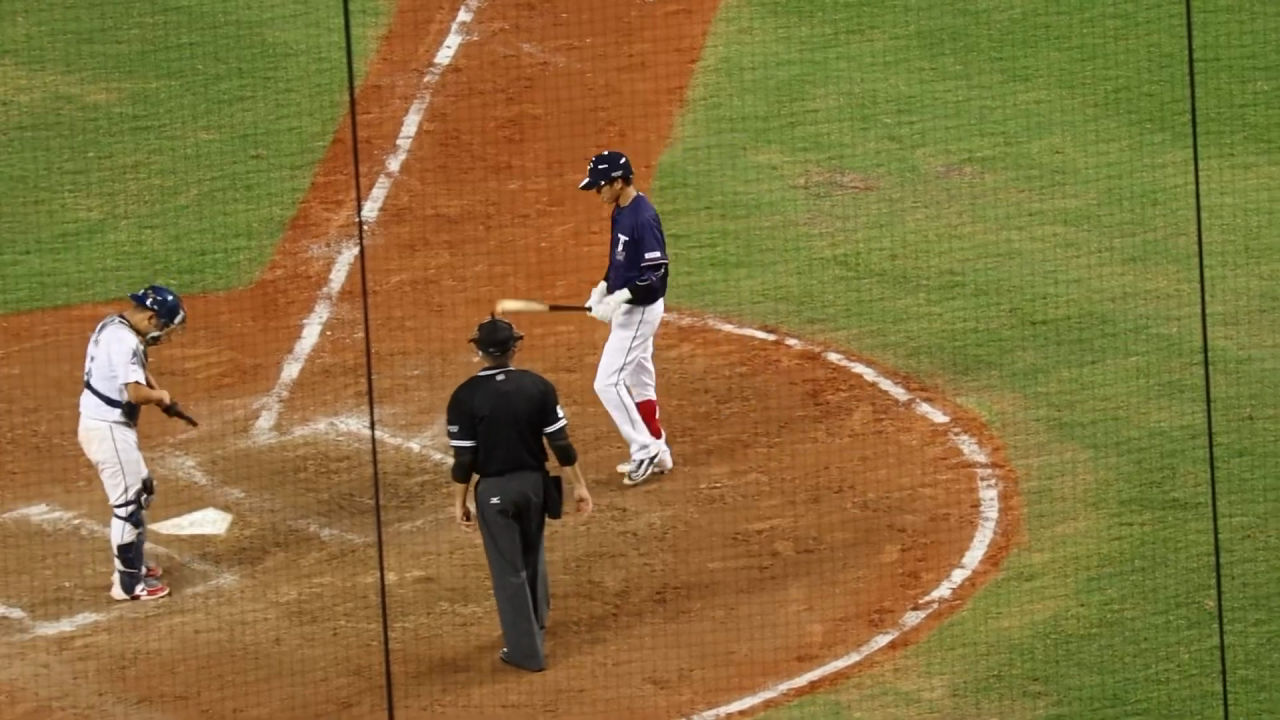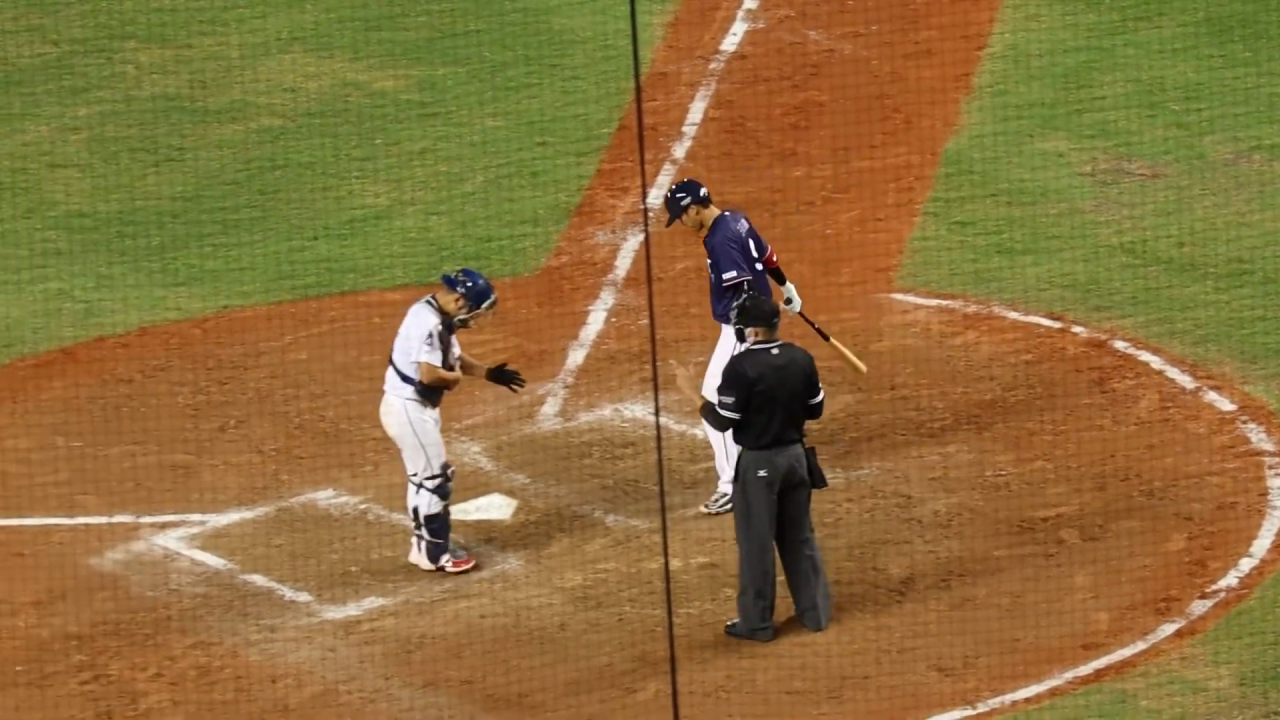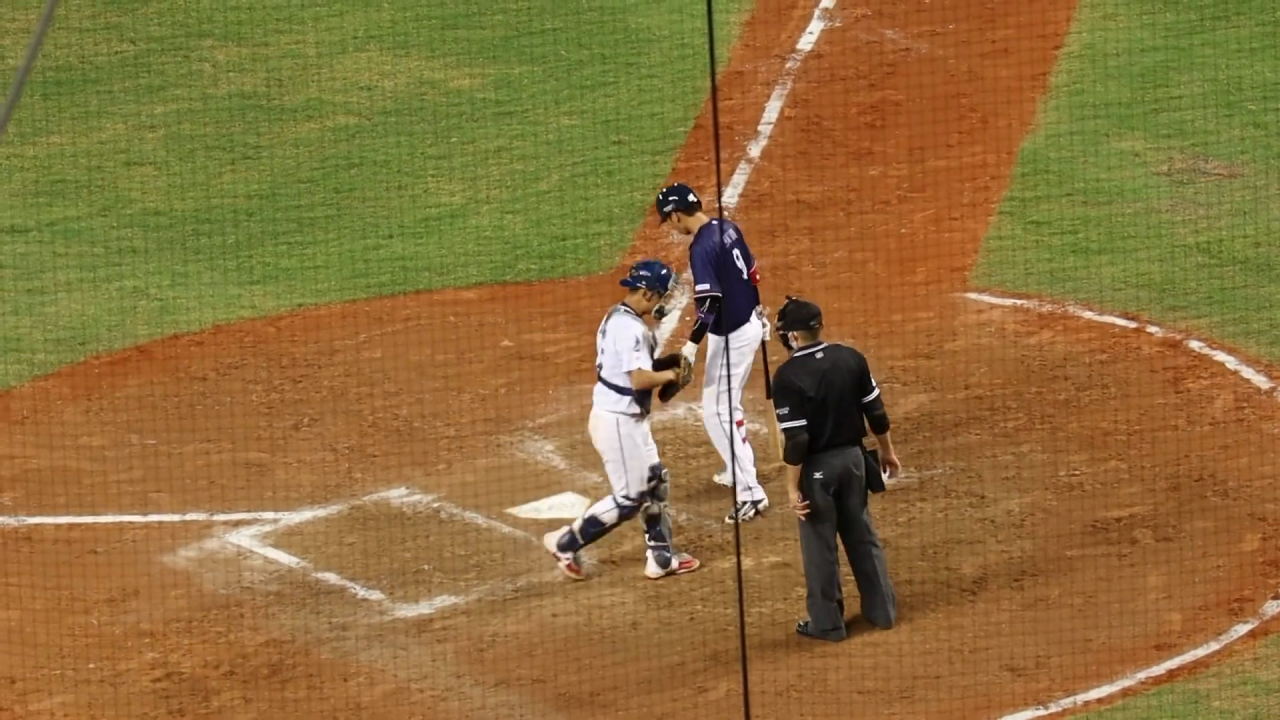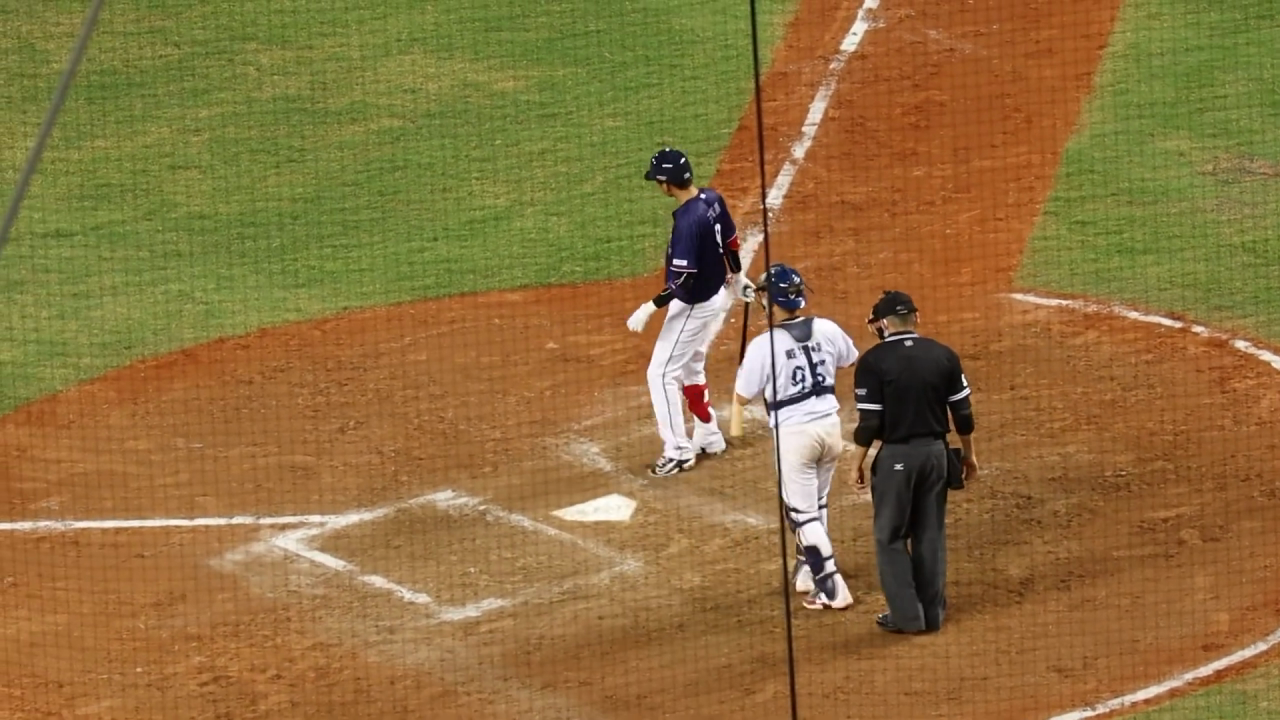
dt=1s
person 1, frame 1
left shoulder: (466, 396)
right shoulder: (538, 386)
left elbow: (464, 458)
right elbow: (560, 442)
left wrist: (460, 502)
right wrist: (578, 485)
left hip: (495, 489)
right hip: (534, 482)
left knee: (509, 570)
right knee: (532, 559)
left ankle: (526, 650)
right ankle: (533, 626)
person 1, frame 2
left shoulder: (740, 366)
right shoulder: (802, 359)
left elbow: (723, 422)
right elbow: (815, 409)
left wrist: (691, 392)
left hip: (759, 463)
right hip: (795, 456)
left knee: (756, 543)
right knee: (800, 537)
left ankle: (756, 622)
right ankle: (815, 611)
person 1, frame 3
left shoulder: (788, 376)
right shoulder: (851, 358)
left elbow: (796, 439)
right elbow: (876, 411)
left wrist: (793, 487)
right wrist: (887, 451)
left hip: (817, 467)
right hip: (853, 457)
left knee: (820, 546)
right knee: (861, 536)
left ankle: (827, 622)
right ankle: (882, 609)
person 1, frame 4
left shoulder: (873, 360)
right shoulder: (943, 355)
left elbow: (869, 421)
right elbow: (962, 412)
left wrist: (858, 462)
right wrist: (968, 453)
left hip: (896, 455)
right hip: (935, 452)
left knee: (890, 537)
right knee: (931, 534)
left ankle: (906, 614)
right ankle: (931, 612)
person 2, frame 1
left shoulder: (643, 216)
right shoulder: (621, 210)
left elbow: (657, 271)
left wrist: (619, 297)
right wrist: (604, 288)
left hip: (639, 310)
right hip: (624, 309)
left knee: (608, 383)
right knee: (640, 382)
left ankle: (646, 447)
right ankle: (655, 451)
person 2, frame 2
left shoulder: (720, 237)
right shoulder: (735, 219)
left elbow: (741, 288)
right elbow: (766, 254)
left wrist: (745, 338)
right wrist: (786, 287)
left knee: (715, 400)
left ankle: (731, 483)
person 2, frame 3
left shoulder: (702, 247)
right shoulder: (727, 227)
left elbow: (709, 305)
right elbow: (751, 272)
left wrist: (690, 347)
right wrist: (758, 312)
left hip: (730, 336)
right hip: (748, 325)
left knee: (718, 413)
right knee: (726, 405)
left ankle: (751, 491)
right ankle: (740, 472)
person 2, frame 4
left shoulder: (687, 221)
right shoulder: (713, 199)
left elbow: (682, 280)
right elbow: (731, 243)
left wrist: (649, 307)
right wrist: (737, 276)
left hip: (693, 305)
right hip: (713, 295)
left knee: (661, 373)
right knee: (690, 368)
left ankle: (678, 450)
right ankle: (708, 437)
person 3, frame 1
left shoulder: (112, 325)
right shoulder: (125, 340)
left elbow: (138, 376)
right elbow: (137, 393)
left wrist: (165, 402)
right wrist: (162, 396)
left hip: (100, 424)
right hip: (109, 428)
left knee: (140, 491)
right knee: (129, 503)
left ankle: (130, 564)
right ankle: (128, 581)
person 3, frame 2
left shoulder: (437, 316)
right shoulder: (427, 320)
left elbow: (455, 358)
right elbow: (429, 374)
left wrist: (490, 374)
right wrist: (455, 378)
left hip: (417, 406)
right hip: (408, 408)
left knee: (421, 476)
right knee: (436, 477)
left ankle: (423, 545)
right ankle: (437, 552)
person 3, frame 3
left shoulder: (617, 318)
right shoulder: (630, 328)
right elbow: (641, 380)
left wrist: (662, 365)
right wrist: (672, 375)
left hip: (629, 418)
right hip: (617, 421)
left knee: (654, 482)
right knee: (629, 498)
left ankle: (661, 556)
right ankle: (565, 543)
person 3, frame 4
left shoulder: (763, 345)
right shoulder: (827, 329)
left elbow: (743, 397)
right elbow: (851, 359)
left hip: (792, 433)
right hip: (829, 425)
left knee: (801, 513)
right knee: (817, 504)
left ankle: (832, 587)
right ankle: (808, 572)
